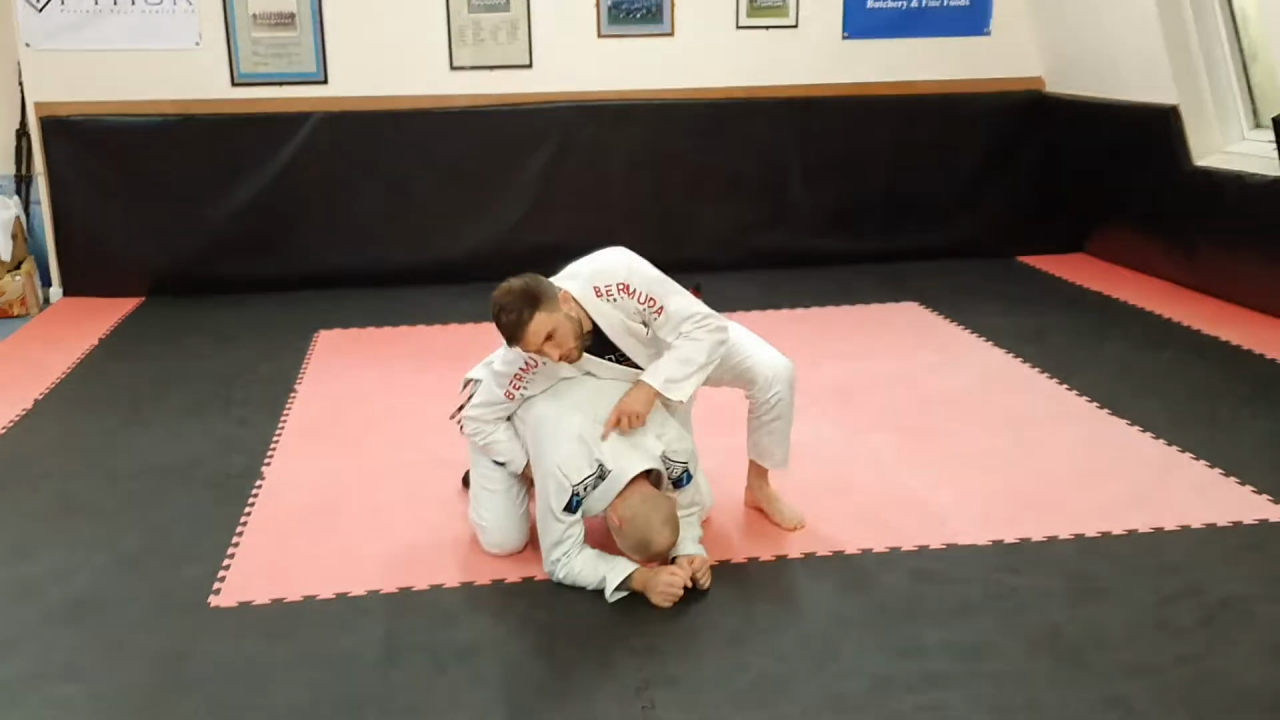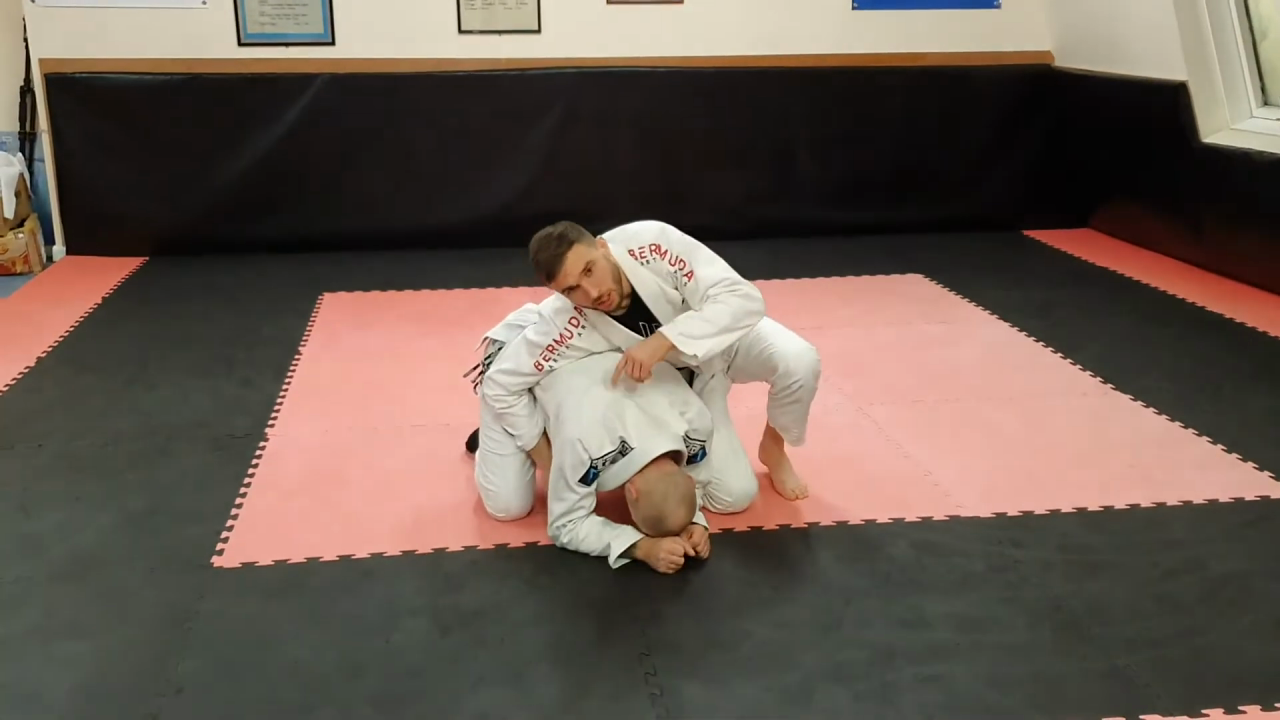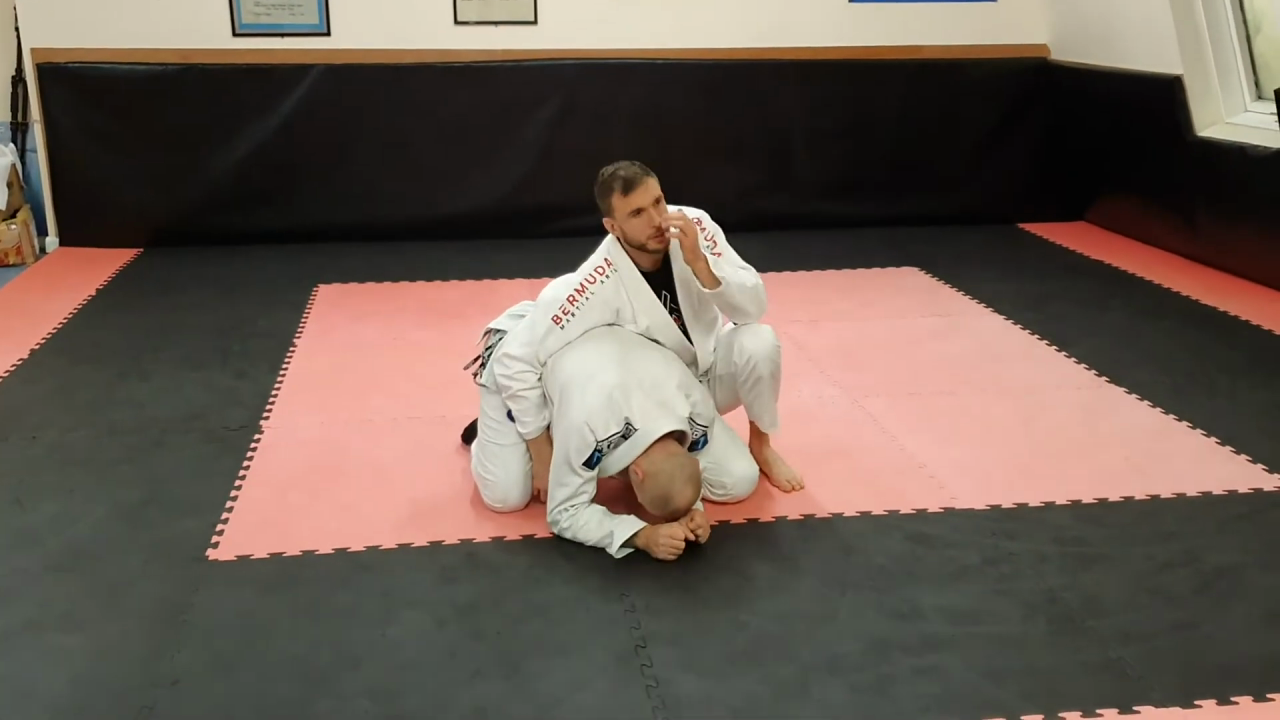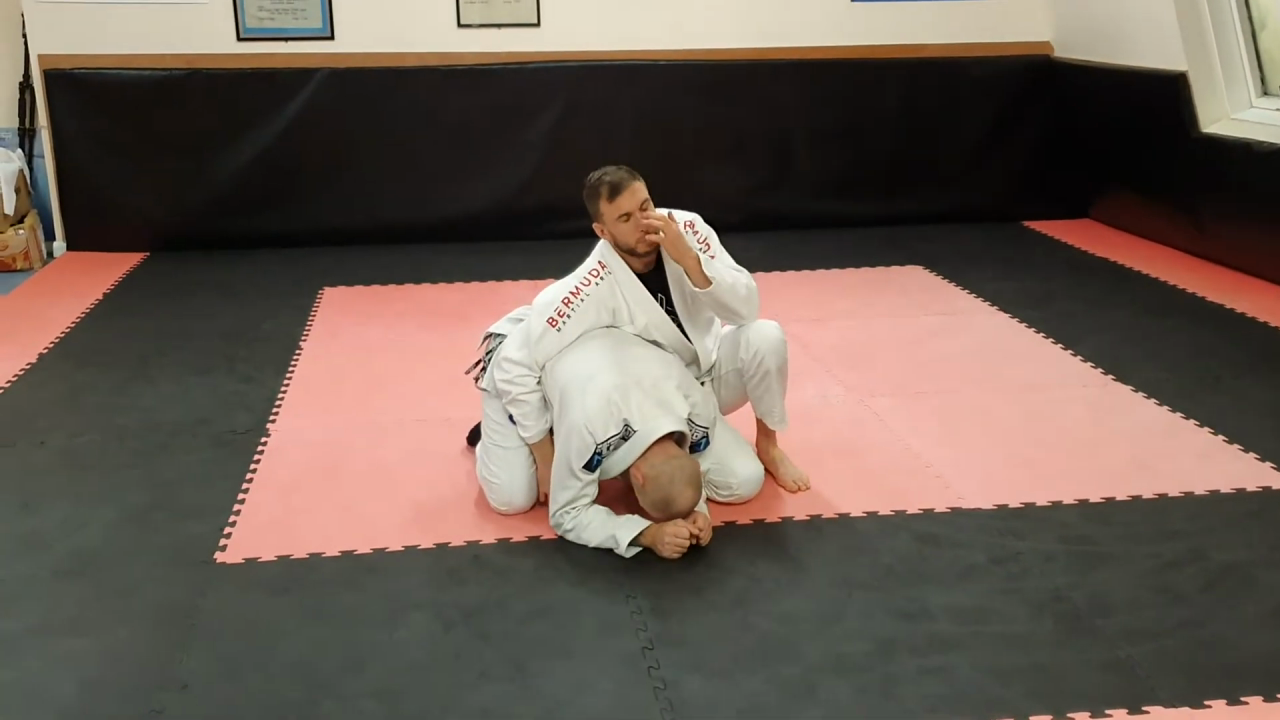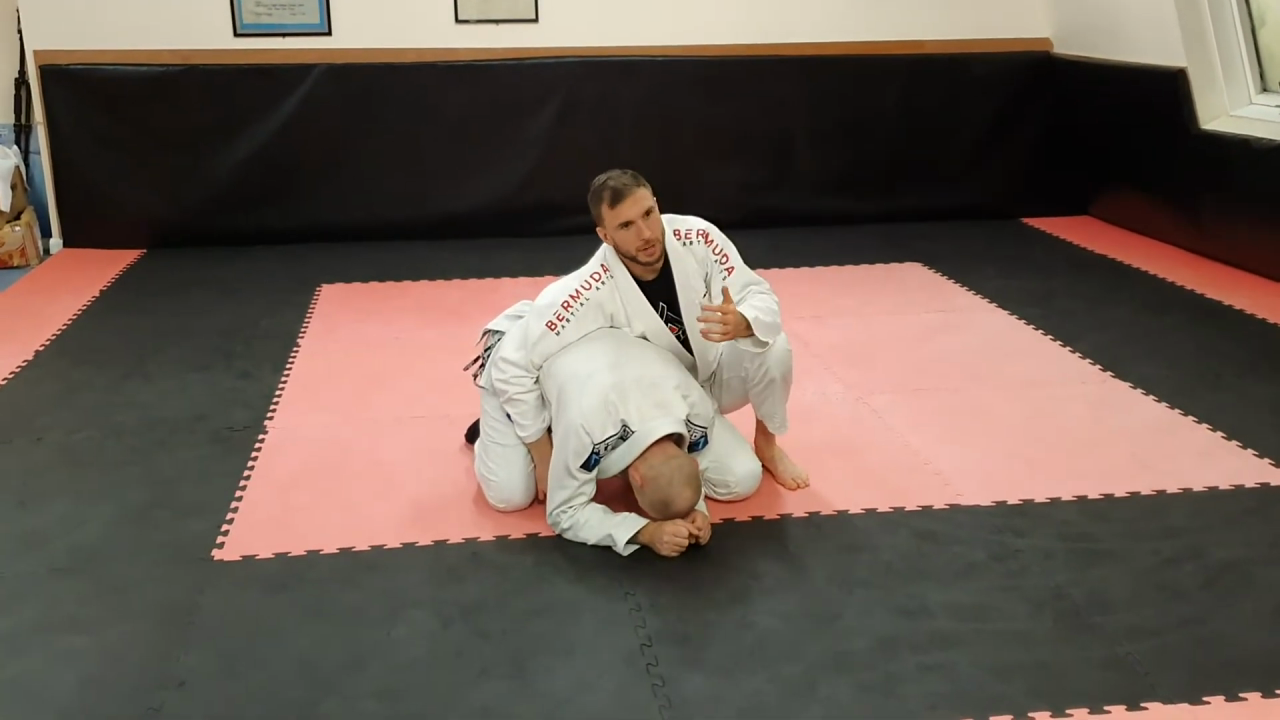
dt=0.5s
person 1, frame 1
left shoulder: (617, 273)
right shoulder: (527, 360)
left elbow: (707, 328)
right elbow: (477, 419)
left wrist: (649, 387)
left hip: (683, 342)
right hip: (626, 387)
left knee: (774, 372)
left ankle: (758, 487)
person 1, frame 2
left shoulder: (651, 243)
right shoulder: (566, 325)
left elbow: (743, 300)
right elbow: (499, 386)
left wrist: (662, 340)
left hip: (724, 332)
left knee: (799, 363)
right knee: (730, 495)
left ankle: (773, 449)
person 1, frame 3
left shoulder: (694, 225)
right shoulder: (596, 284)
left elbow: (753, 306)
right elbow: (513, 362)
left wrist: (699, 262)
right wrist: (542, 453)
left hip: (710, 365)
left knee: (759, 343)
left ankle: (760, 444)
person 1, frame 4
left shoulder: (687, 228)
right shoulder: (591, 288)
left elbow: (745, 306)
right elbow: (513, 368)
left wrist: (689, 260)
right wrist: (546, 459)
left hip: (712, 366)
left knee: (765, 337)
right knee: (736, 483)
left ankle: (767, 445)
person 1, frame 5
left shoulder: (696, 238)
right shoulder: (590, 291)
left elbow: (760, 296)
right elbow: (511, 369)
left wrist: (740, 321)
right wrist: (544, 459)
left hip: (713, 371)
left knee: (772, 349)
left ankle: (766, 444)
person 2, frame 1
left shoulder: (676, 445)
right shoulder: (561, 467)
left elbow: (683, 508)
right elbow: (560, 559)
left wrist: (687, 554)
right wrist: (640, 579)
person 2, frame 2
left shoulder: (695, 421)
right shoulder: (584, 438)
left elbow: (694, 480)
right elbow: (566, 526)
left wrist: (694, 525)
right wrist: (642, 548)
right knee: (507, 505)
person 2, frame 3
left shoulder: (698, 409)
right shoulder: (586, 423)
left elbow: (685, 466)
right elbow: (563, 512)
left wrist: (690, 510)
right wrist: (643, 536)
right knee: (505, 497)
right ankle: (491, 430)
person 2, frame 4
left shoulder: (699, 408)
right shoulder: (586, 424)
left elbow: (681, 467)
right elbow: (566, 515)
left wrist: (696, 510)
right wrist: (647, 534)
right knee: (511, 499)
right ankle: (492, 433)
person 2, frame 5
left shoulder: (697, 408)
right shoulder: (584, 424)
left elbow: (688, 466)
right elbow: (564, 513)
left wrist: (696, 510)
right wrist: (647, 532)
right knee: (509, 497)
right ankle: (490, 431)
